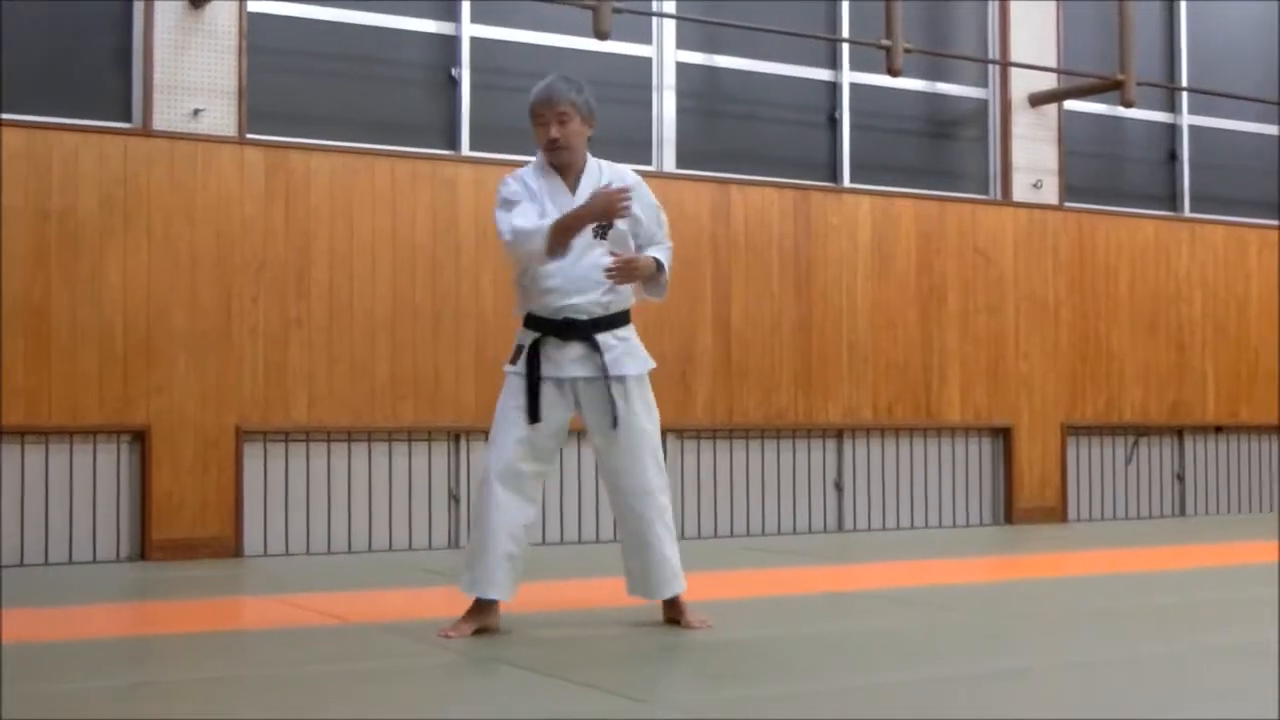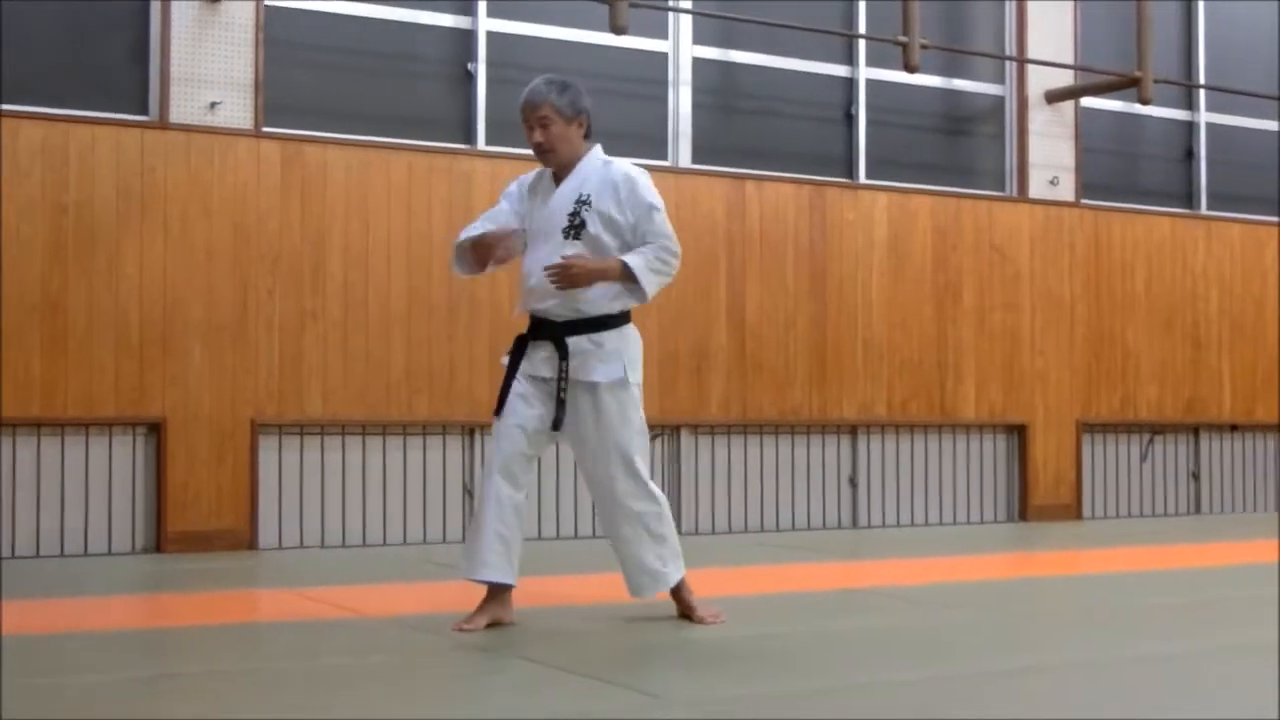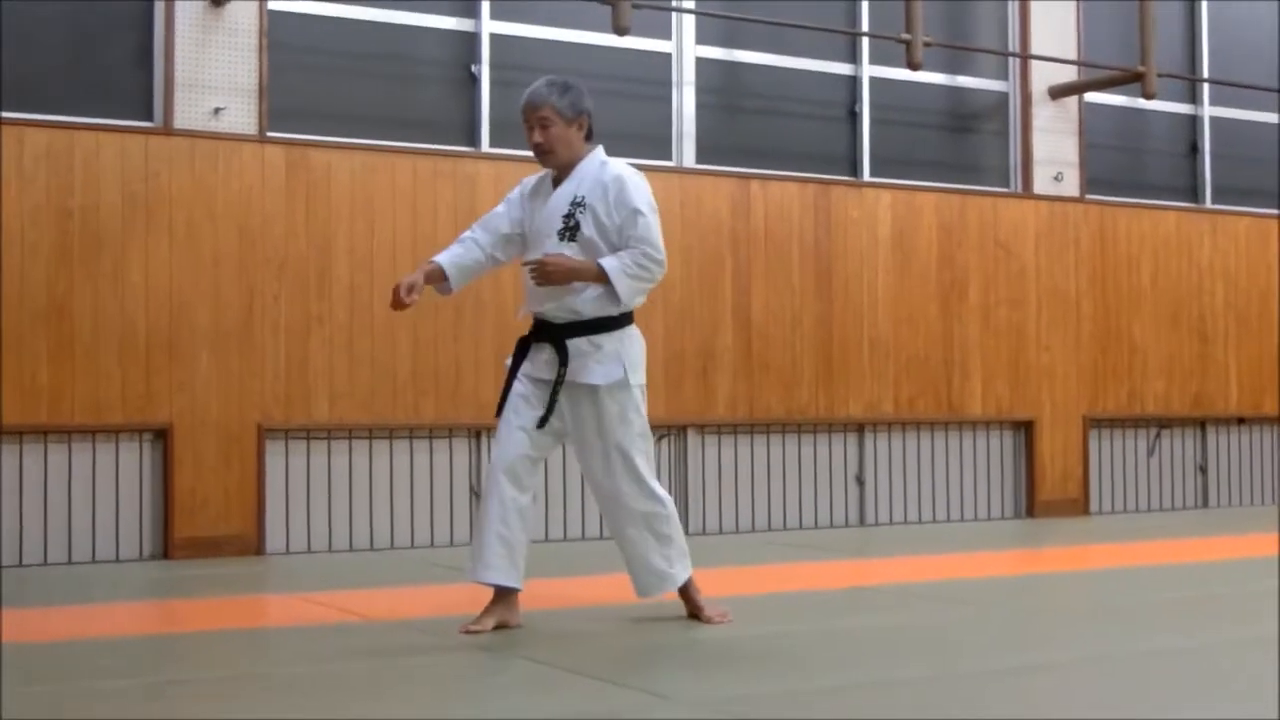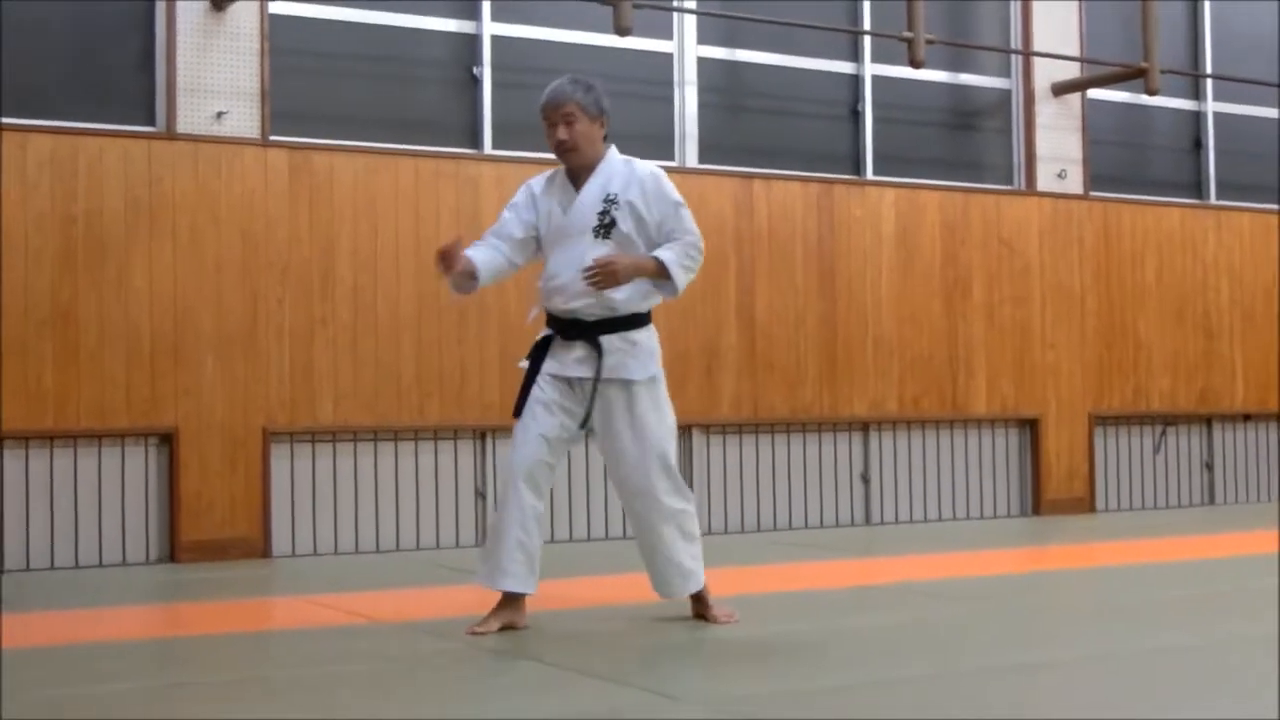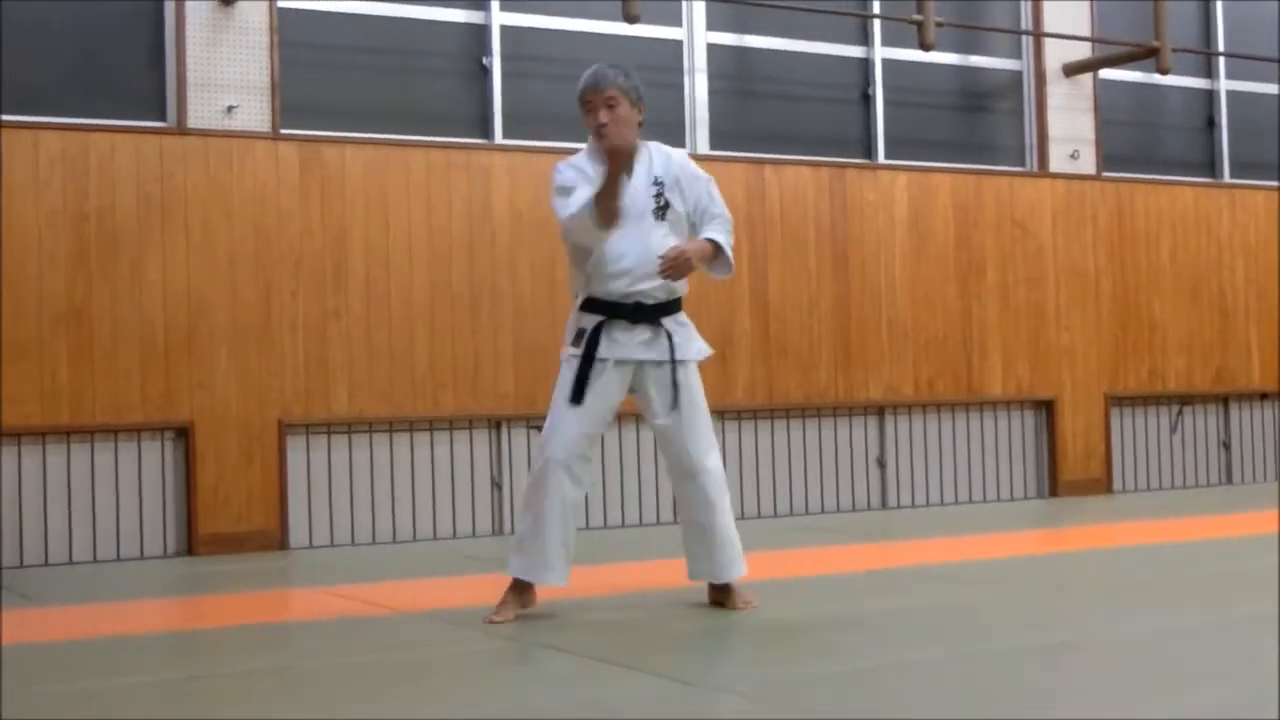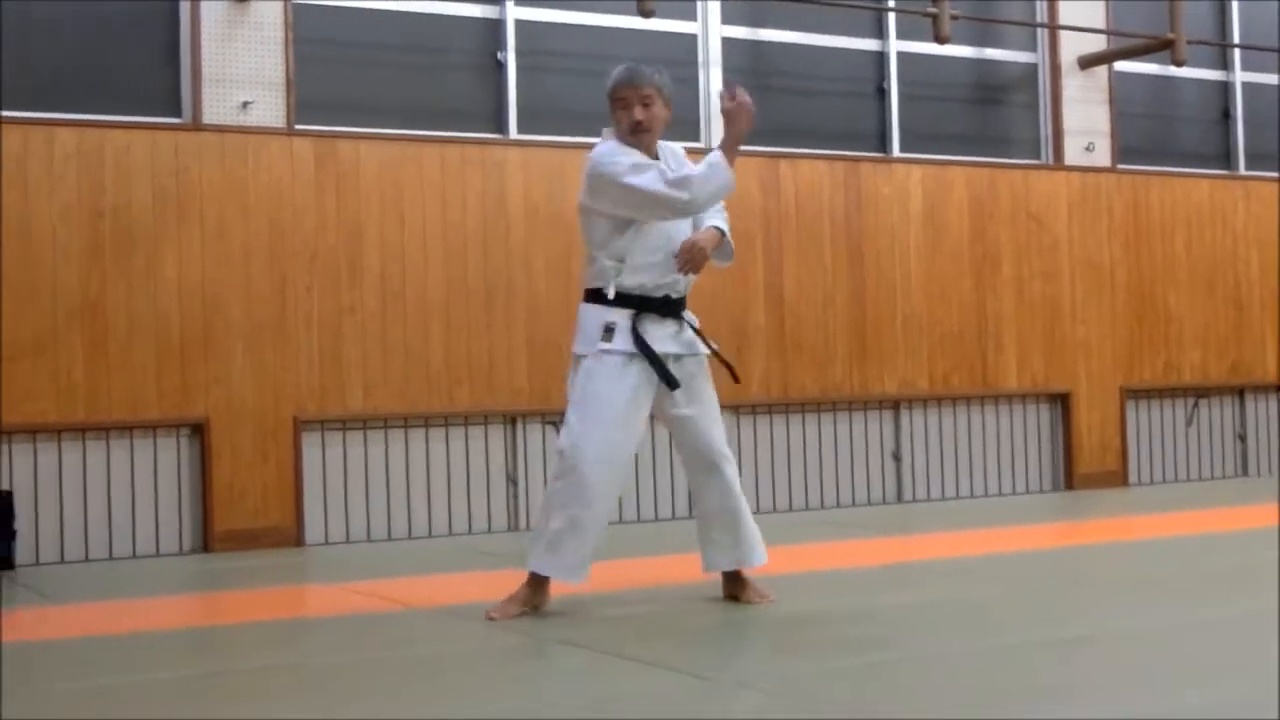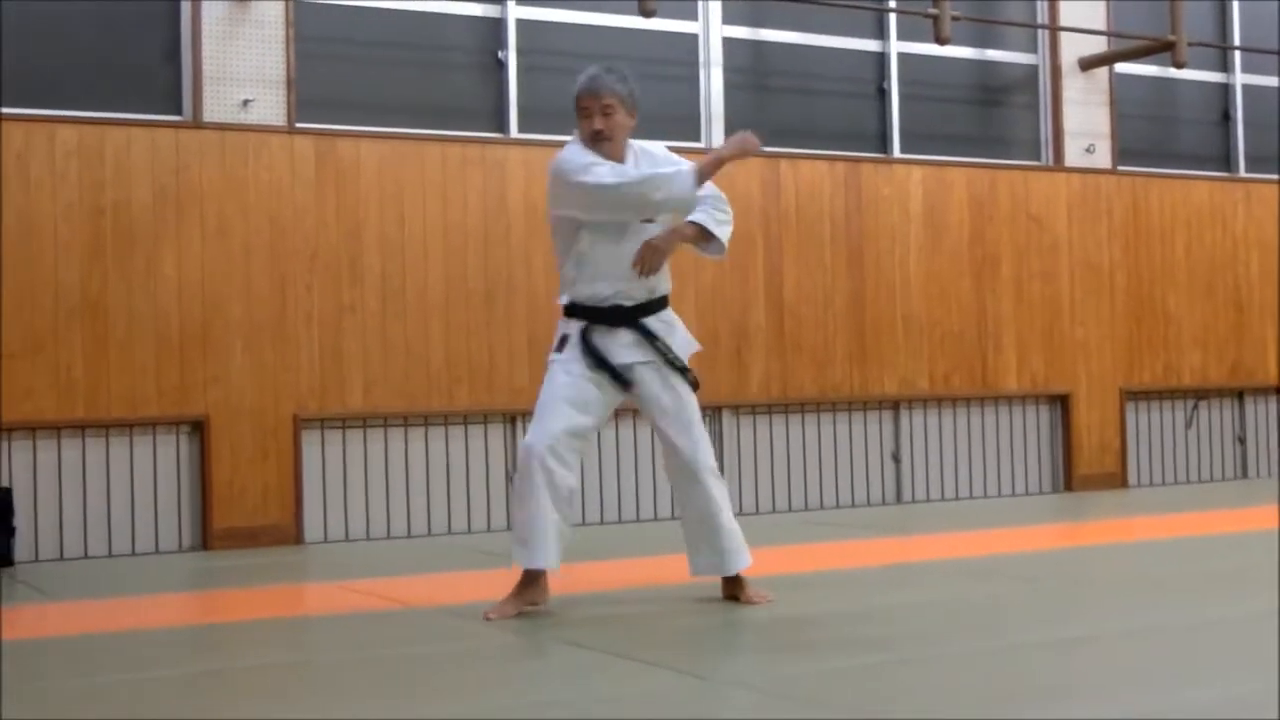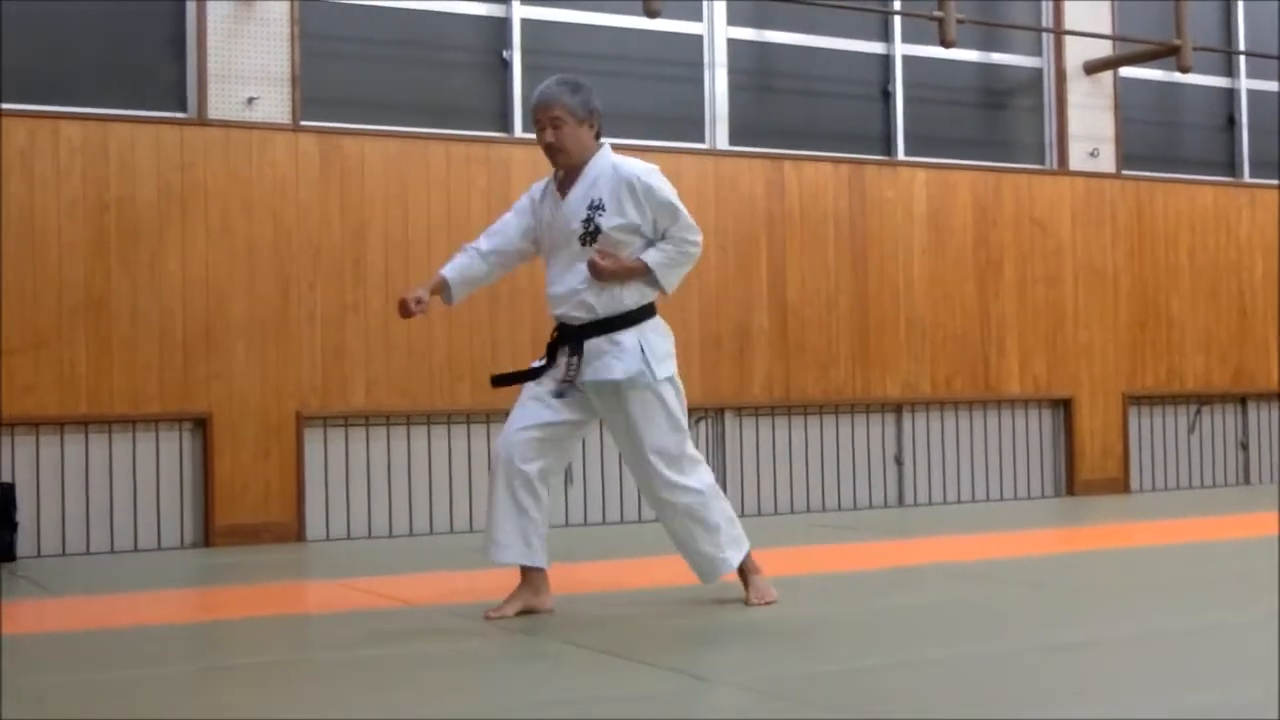
dt=0.2s
person 1, frame 1
left shoulder: (624, 180)
right shoulder: (520, 186)
left elbow: (658, 244)
right elbow: (526, 245)
left wrist: (646, 266)
right wrist: (583, 214)
left hip: (611, 350)
right hip: (544, 352)
left knee: (640, 480)
right knee: (507, 472)
left ankle: (671, 599)
right ankle: (486, 603)
person 1, frame 2
left shoulder: (623, 180)
right shoulder: (525, 189)
left elbow: (663, 254)
right elbow: (474, 248)
left wrist: (602, 269)
right wrist: (480, 244)
left hip: (601, 350)
right hip: (540, 350)
left knee: (621, 481)
right knee: (505, 464)
left ankle: (678, 590)
right ankle: (498, 596)
person 1, frame 3
left shoulder: (620, 182)
right shoulder: (531, 192)
left elbow: (650, 261)
right elbow: (480, 243)
left wrist: (578, 270)
right wrist: (424, 274)
left hip: (603, 352)
right hip: (544, 352)
left knee: (625, 479)
right knee: (509, 466)
left ankle: (686, 588)
right ankle: (504, 598)
person 1, frame 4
left shoulder: (643, 179)
right shoulder: (537, 192)
left elbow: (689, 247)
right elbow: (501, 249)
left wrist: (634, 267)
right wrist: (461, 264)
left hip: (625, 350)
right hip: (560, 352)
left knee: (652, 478)
right knee: (526, 469)
left ankle: (697, 592)
right ankle: (512, 600)
person 1, frame 5
left shoulder: (675, 165)
right shoulder: (573, 172)
left elbow: (720, 223)
right elbow: (587, 230)
left wrist: (699, 250)
right wrist: (615, 173)
left hip: (665, 334)
right hip: (599, 335)
left knee: (696, 460)
right knee: (560, 455)
left ankle: (721, 580)
right ankle: (524, 585)
person 1, frame 6
left shoulder: (674, 158)
right shoulder: (607, 164)
left elbow: (709, 212)
right elbow: (690, 195)
left wrist: (709, 238)
right wrist: (733, 136)
left hip: (673, 328)
right hip: (615, 330)
left knee: (710, 451)
right knee: (593, 456)
left ankle: (734, 572)
right ankle: (538, 584)
person 1, frame 7
left shoulder: (655, 158)
right shoulder: (570, 167)
left elbow: (714, 207)
right elbow: (648, 192)
left wrist: (677, 234)
right wrist: (721, 156)
left hip: (652, 334)
right hip: (588, 340)
left knee: (692, 455)
right knee: (544, 450)
left ankle: (731, 574)
right ankle: (533, 580)
person 1, frame 8
left shoulder: (633, 178)
right shoulder: (543, 198)
left elbow: (685, 241)
right elbow: (490, 250)
left wrist: (629, 270)
right wrist: (431, 290)
left hip: (631, 350)
right hip: (570, 354)
left knee: (669, 467)
right knee: (517, 454)
left ankle: (744, 567)
right ankle: (534, 584)
